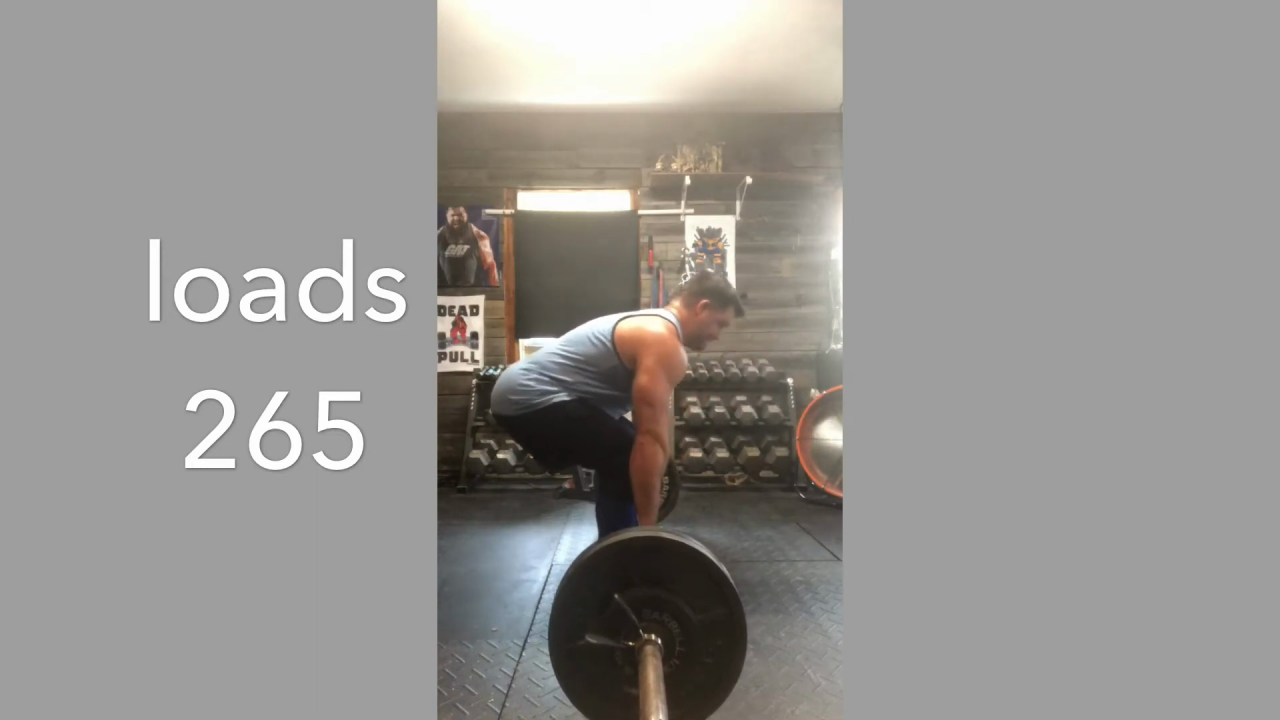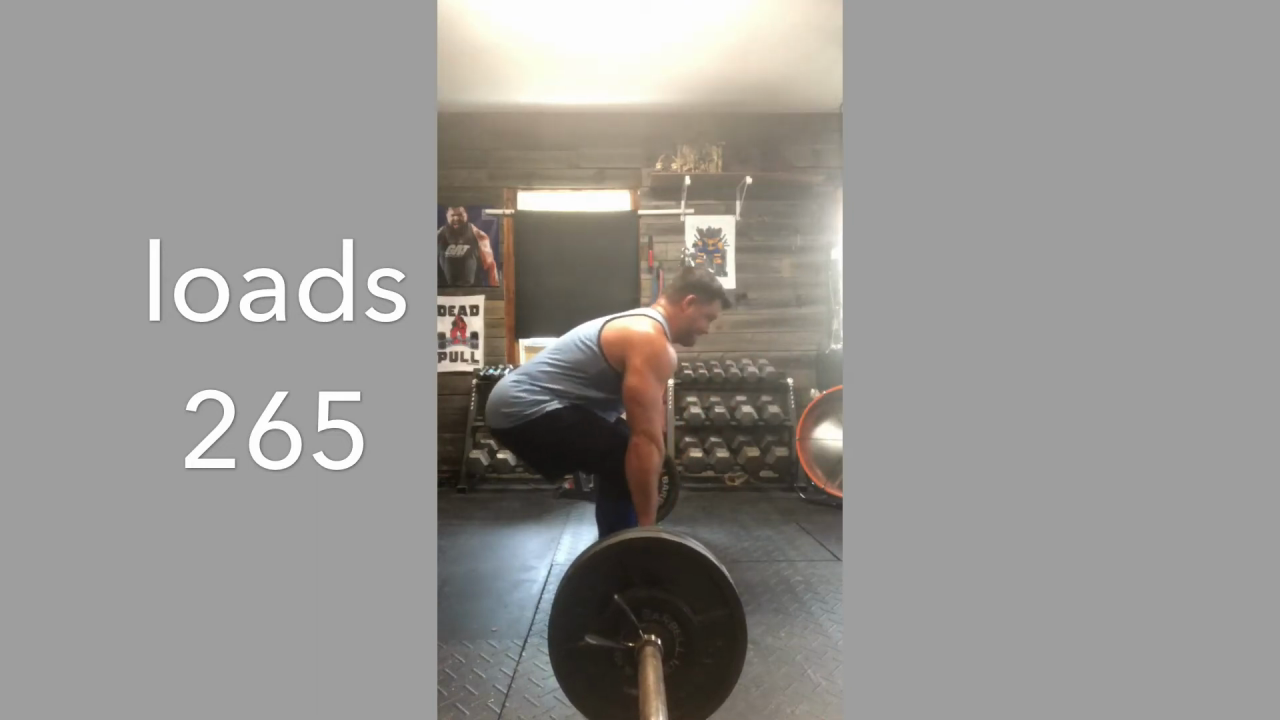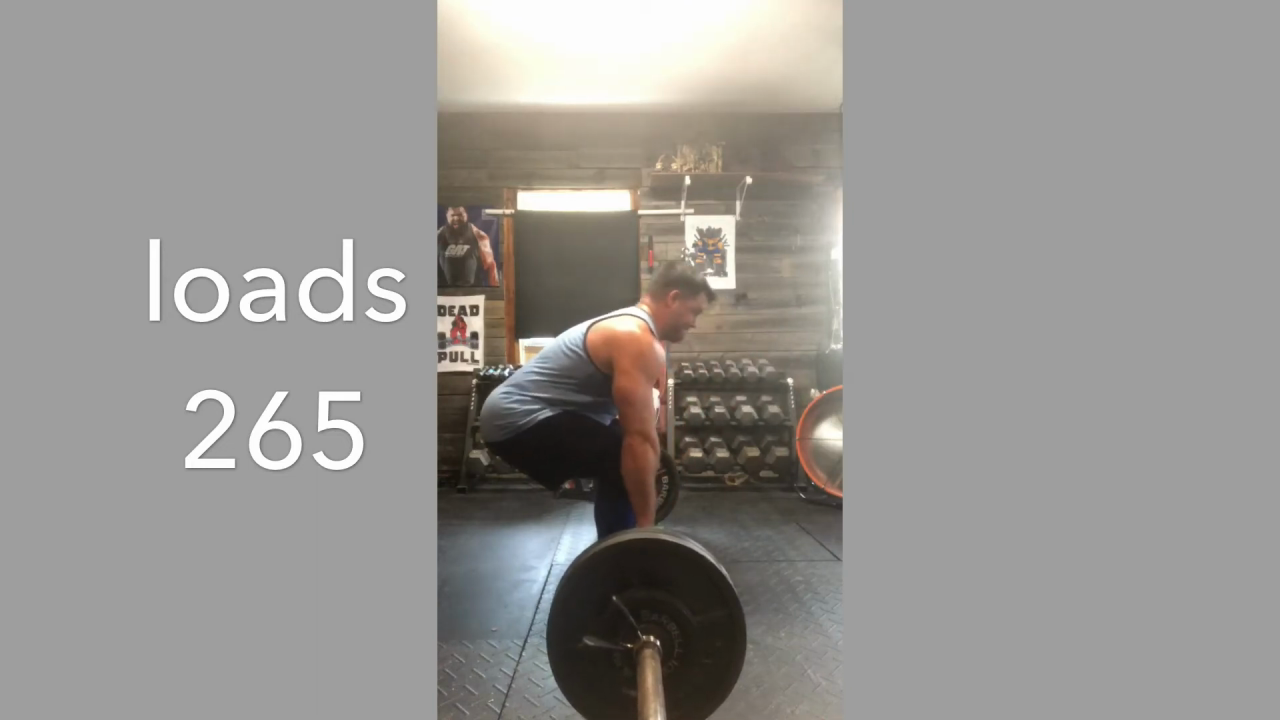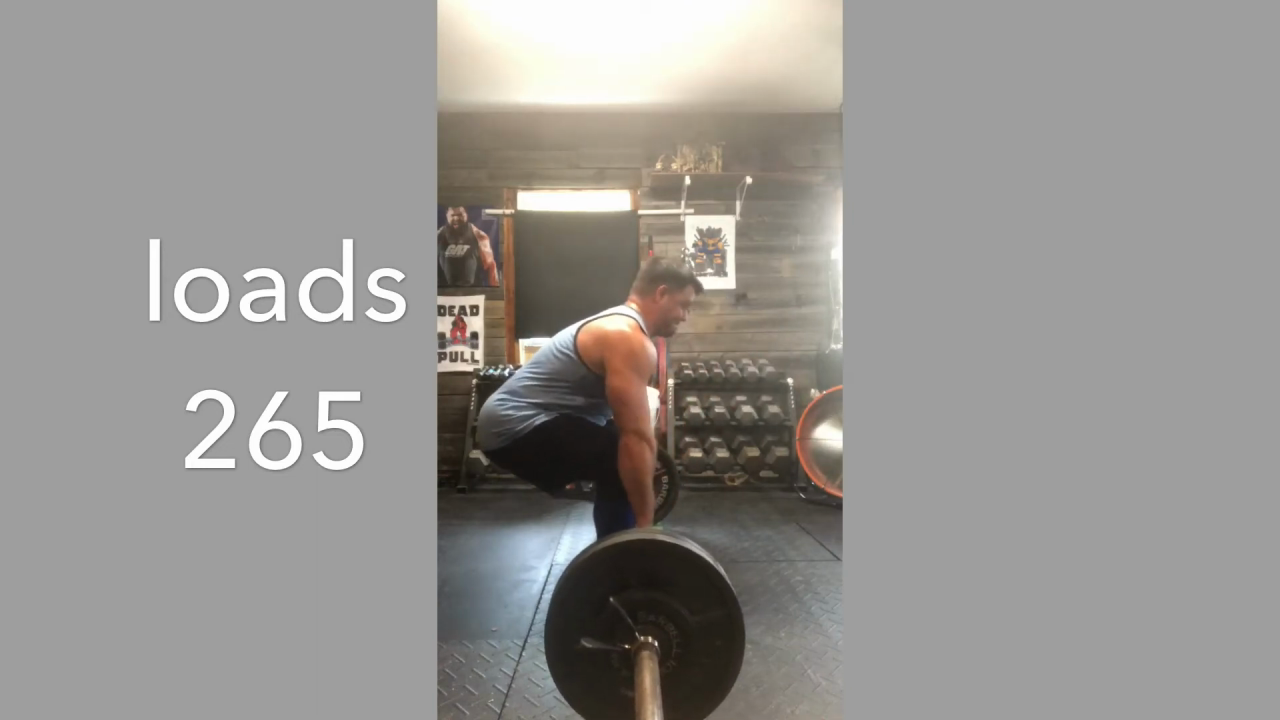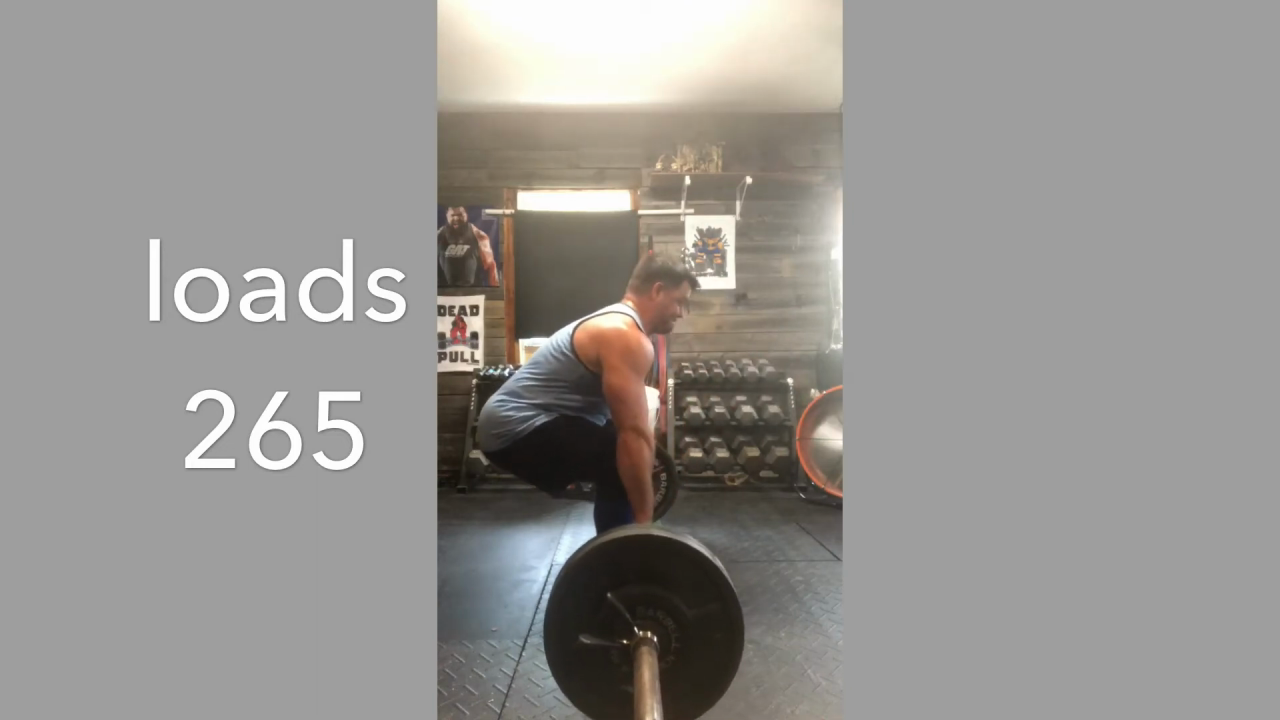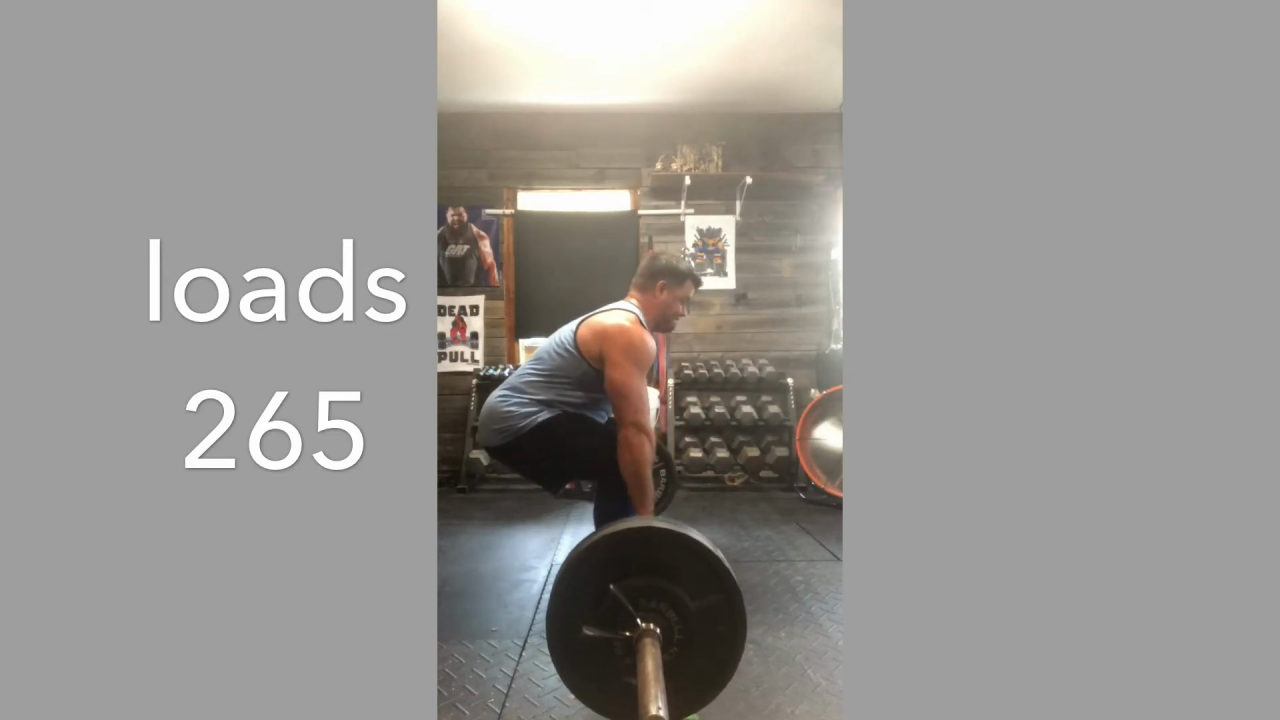
dt=0.2s
person 1, frame 1
left shoulder: (654, 327)
right shoulder: (664, 342)
left elbow: (644, 433)
right elbow: (652, 439)
right wrist: (647, 526)
left hip: (523, 390)
right hip: (529, 397)
left knee: (621, 459)
right knee: (627, 465)
person 1, frame 2
left shoulder: (643, 327)
right shoulder: (652, 342)
left elbow: (637, 434)
right elbow: (646, 439)
right wrist: (646, 525)
left hip: (519, 401)
right hip: (524, 408)
left knee: (619, 458)
right knee: (625, 465)
person 1, frame 3
left shoulder: (630, 326)
right shoulder: (639, 341)
left elbow: (635, 431)
right elbow: (640, 439)
right wrist: (645, 525)
left hip: (515, 412)
right hip: (517, 420)
left knee: (617, 462)
right knee: (622, 466)
person 1, frame 4
left shoulder: (621, 326)
right shoulder: (629, 340)
left elbow: (629, 430)
right elbow: (636, 437)
right wrist: (644, 525)
left hip: (512, 418)
right hip: (515, 427)
left knee: (617, 463)
right knee: (622, 468)
person 1, frame 5
left shoulder: (618, 324)
right shoulder: (626, 337)
left elbow: (626, 430)
right elbow: (634, 434)
right wrist: (644, 520)
left hip: (514, 421)
right hip: (515, 427)
left knee: (616, 464)
right knee: (623, 468)
person 1, frame 6
left shoulder: (620, 322)
right shoulder: (630, 334)
left elbow: (627, 423)
right elbow: (634, 429)
right wrist: (645, 514)
left hip: (516, 418)
right hip: (517, 423)
left knee: (619, 463)
right knee: (623, 468)
